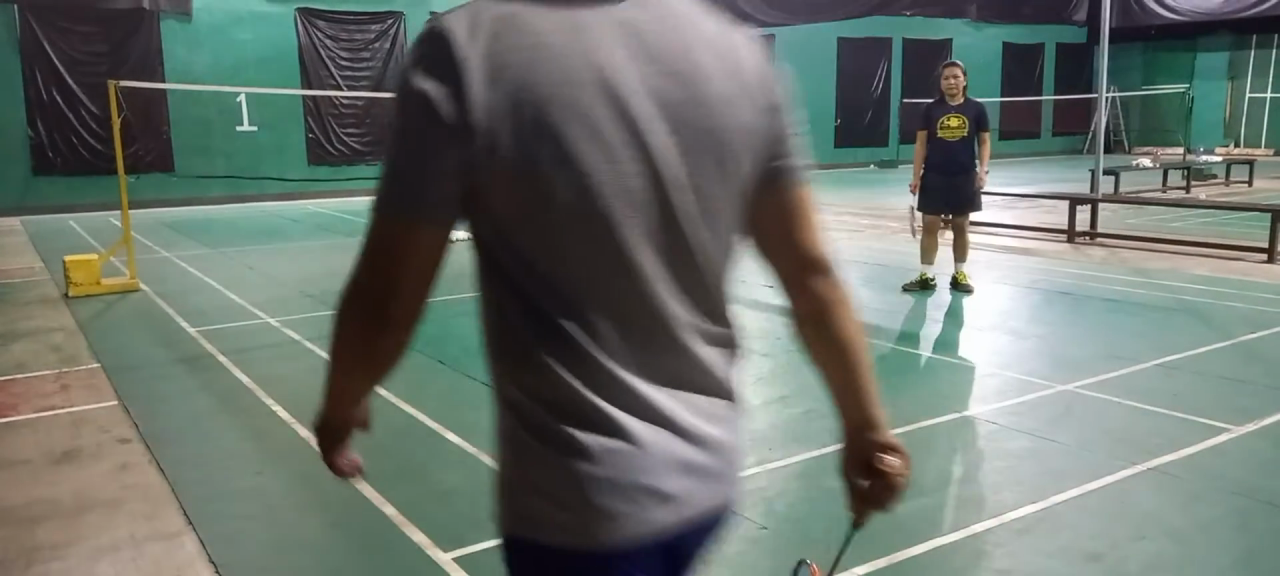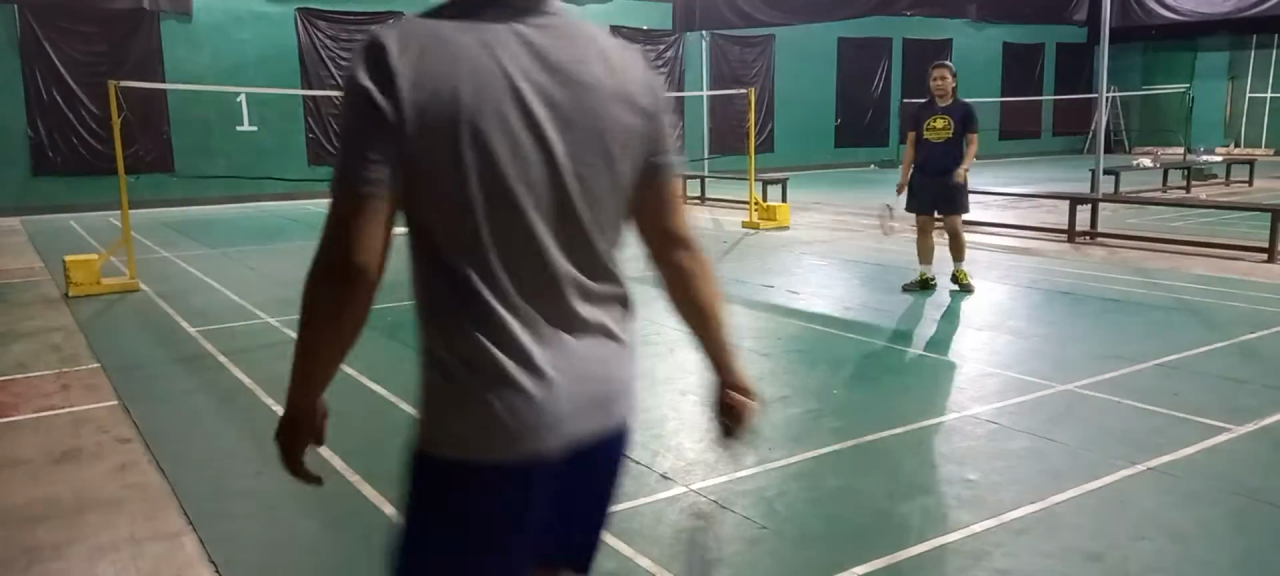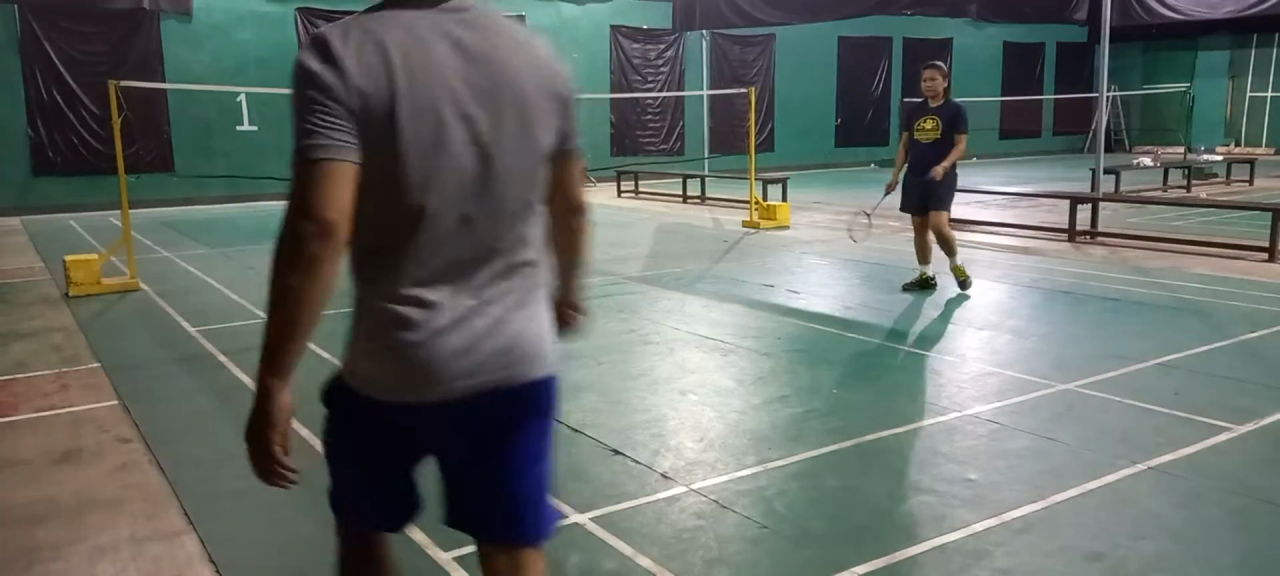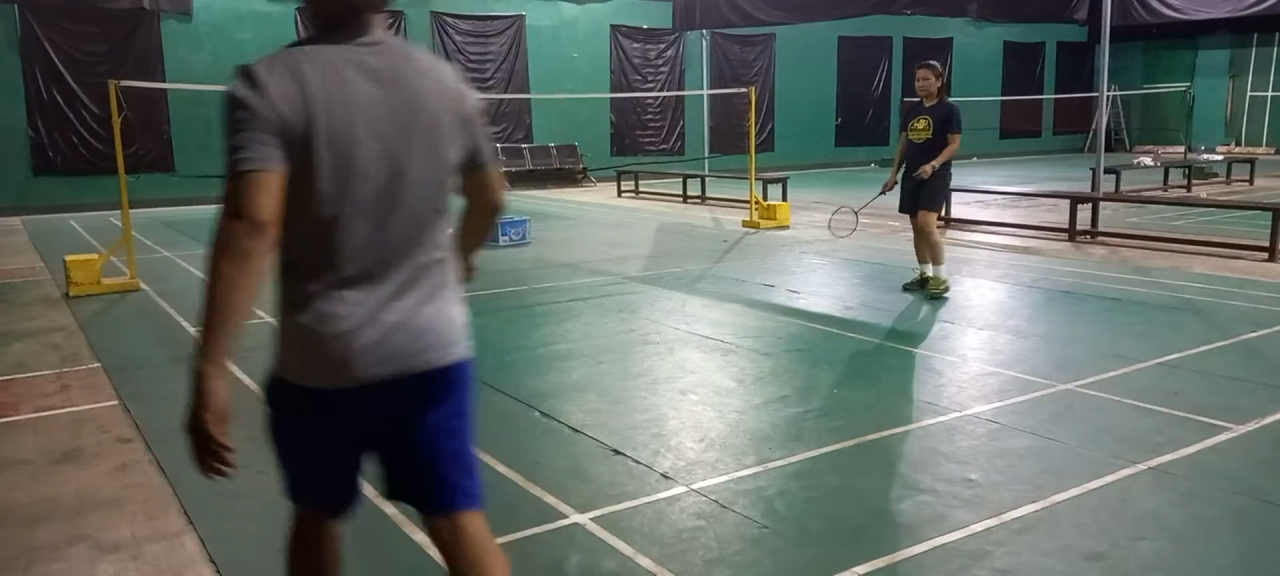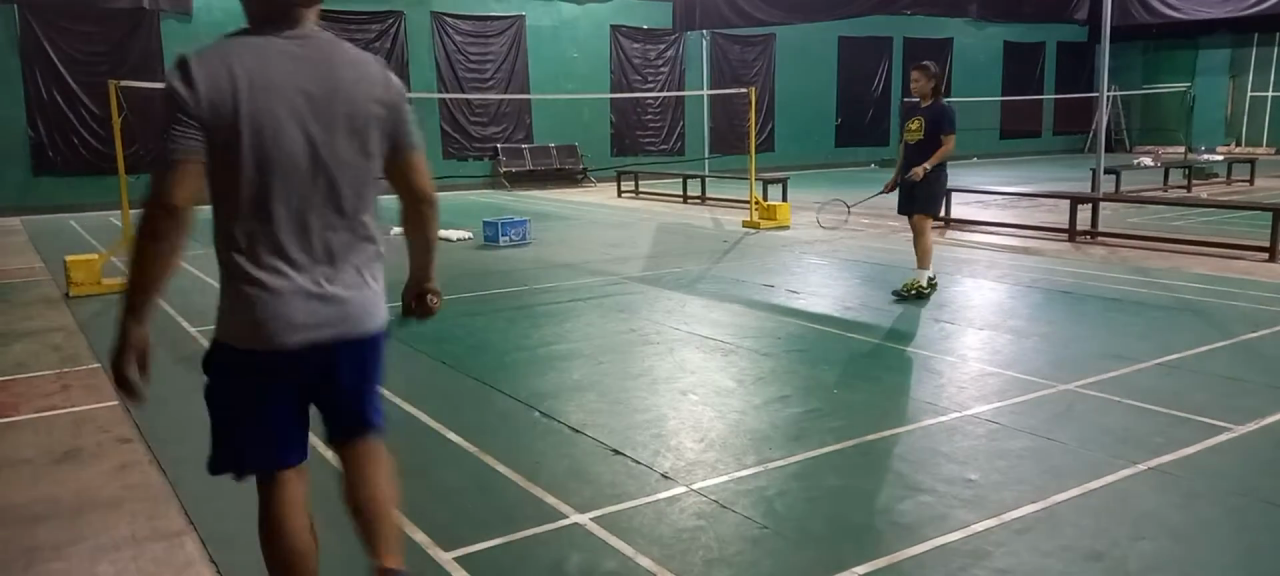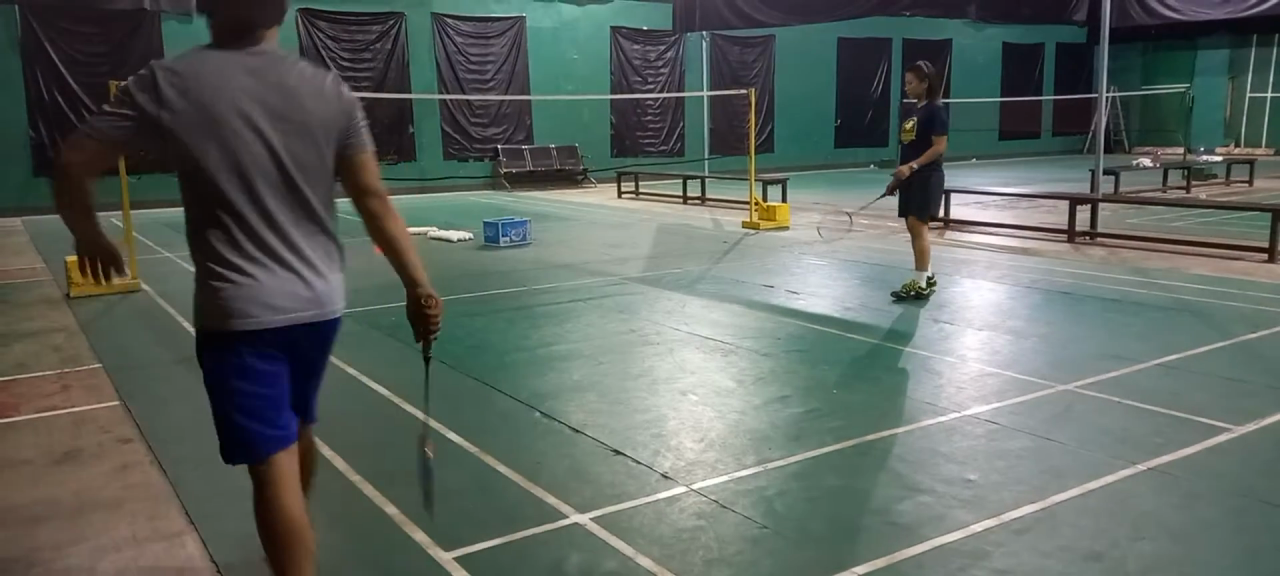
dt=0.2s
person 1, frame 1
left shoulder: (468, 50)
right shoulder: (739, 55)
left elbow: (390, 295)
right elbow: (809, 269)
left wrist: (342, 406)
right wrist: (865, 424)
left hip: (579, 497)
right hip: (705, 460)
person 1, frame 2
left shoulder: (403, 61)
right shoulder: (629, 69)
left elbow: (352, 264)
right elbow: (675, 245)
left wrist: (302, 400)
right wrist: (727, 369)
left hip: (480, 424)
right hip: (598, 401)
person 1, frame 3
left shoulder: (342, 57)
right shoulder: (539, 60)
left elbow: (321, 229)
right elbow: (570, 207)
left wrist: (274, 386)
right wrist: (567, 288)
left hip: (396, 366)
right hip: (518, 358)
left knee: (363, 528)
person 1, frame 4
left shoulder: (270, 84)
right shoulder: (447, 84)
left elbow: (250, 228)
right elbow: (489, 202)
left wrist: (210, 372)
left hip: (321, 357)
right hip: (433, 347)
left knee: (317, 512)
right knee: (459, 523)
person 1, frame 5
left shoulder: (203, 74)
right shoulder: (374, 77)
left elbow: (172, 210)
right elbow: (421, 196)
left wrist: (134, 321)
right wrist: (423, 276)
left hip: (262, 325)
right hip: (357, 311)
left knee: (281, 477)
right knee: (362, 441)
person 1, frame 6
left shoulder: (168, 83)
right shoulder: (330, 92)
left elbow: (72, 166)
right elbow: (373, 200)
left wrist: (90, 237)
right wrist: (418, 285)
left hip: (240, 312)
right hip: (319, 301)
left knee: (272, 464)
right knee: (296, 427)
person 2, frame 1
left shoulder: (976, 109)
right shoulder: (931, 109)
left elbow: (984, 142)
right elbow: (921, 144)
left wrist: (983, 169)
right wrist: (916, 176)
left hip: (964, 177)
right hip: (934, 176)
left knee: (960, 226)
right knee: (930, 226)
left ankle: (959, 274)
right ankle: (927, 276)
person 2, frame 2
left shoulder: (965, 110)
right shoulder: (921, 111)
left elbow: (972, 144)
right elbow: (911, 145)
left wrist: (964, 168)
right wrist: (905, 176)
left hip: (951, 178)
right hip: (923, 177)
left knee: (954, 227)
right knee: (923, 226)
left ankle: (959, 273)
right ankle: (926, 276)
person 2, frame 3
left shoulder: (955, 110)
right shoulder: (913, 111)
left elbow: (960, 145)
right elbow: (904, 145)
left wrist: (944, 166)
right wrist: (895, 175)
left hip: (942, 176)
right hip: (915, 176)
left knee: (939, 224)
right knee: (919, 227)
left ankle: (957, 265)
right ankle: (926, 275)
person 2, frame 4
left shoulder: (949, 110)
right shoulder: (909, 110)
left elbow: (954, 144)
left wrist: (933, 165)
right wrist: (893, 174)
left hip: (936, 175)
right hip: (911, 176)
left knee: (926, 224)
right knee: (917, 227)
left ankle: (941, 278)
right ankle: (926, 275)
person 2, frame 5
left shoulder: (943, 110)
right shoulder: (909, 110)
left elbow: (948, 146)
left wrist: (925, 167)
right wrist: (896, 175)
left hip: (931, 177)
right hip: (910, 178)
left knee: (922, 226)
right knee: (916, 228)
left ankle: (921, 284)
right ankle: (927, 276)
person 2, frame 6
left shoulder: (935, 111)
right shoulder: (911, 110)
left elbow: (939, 147)
left wrist: (911, 166)
right wrist: (898, 177)
left hip: (927, 177)
right hip: (911, 178)
left knee: (918, 227)
right knee: (913, 230)
left ankle: (920, 285)
right ankle: (926, 277)
